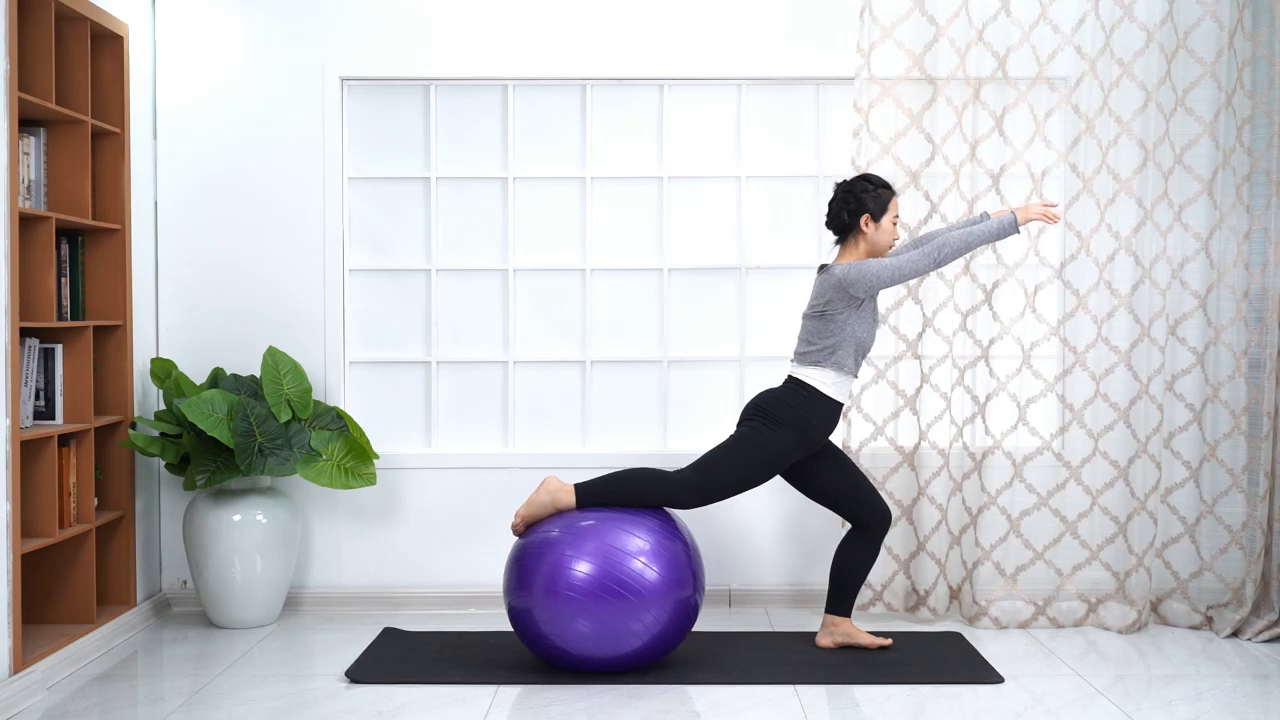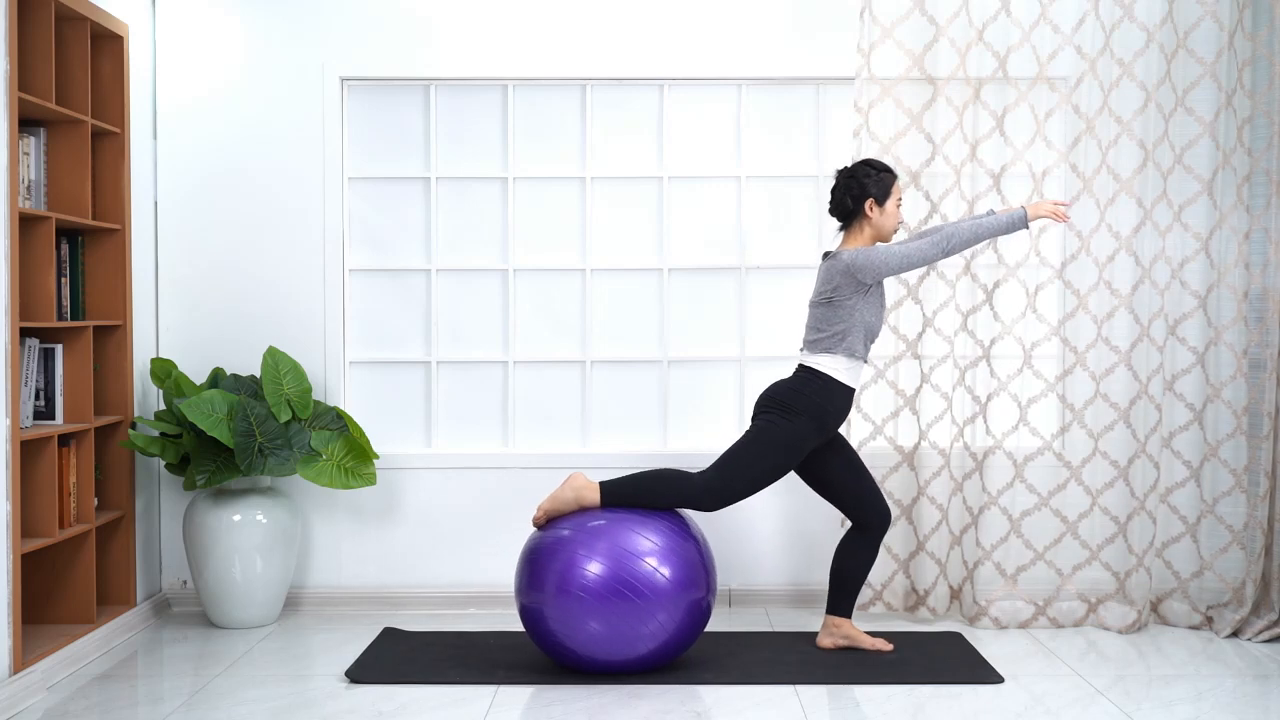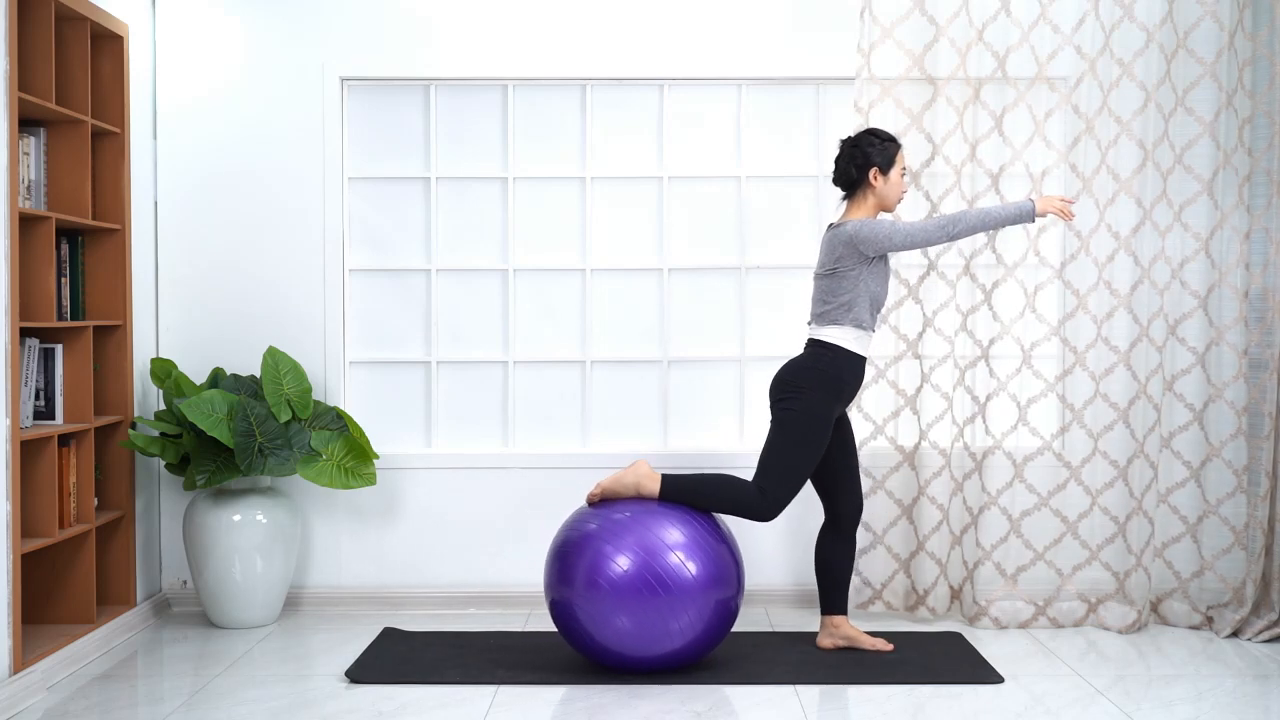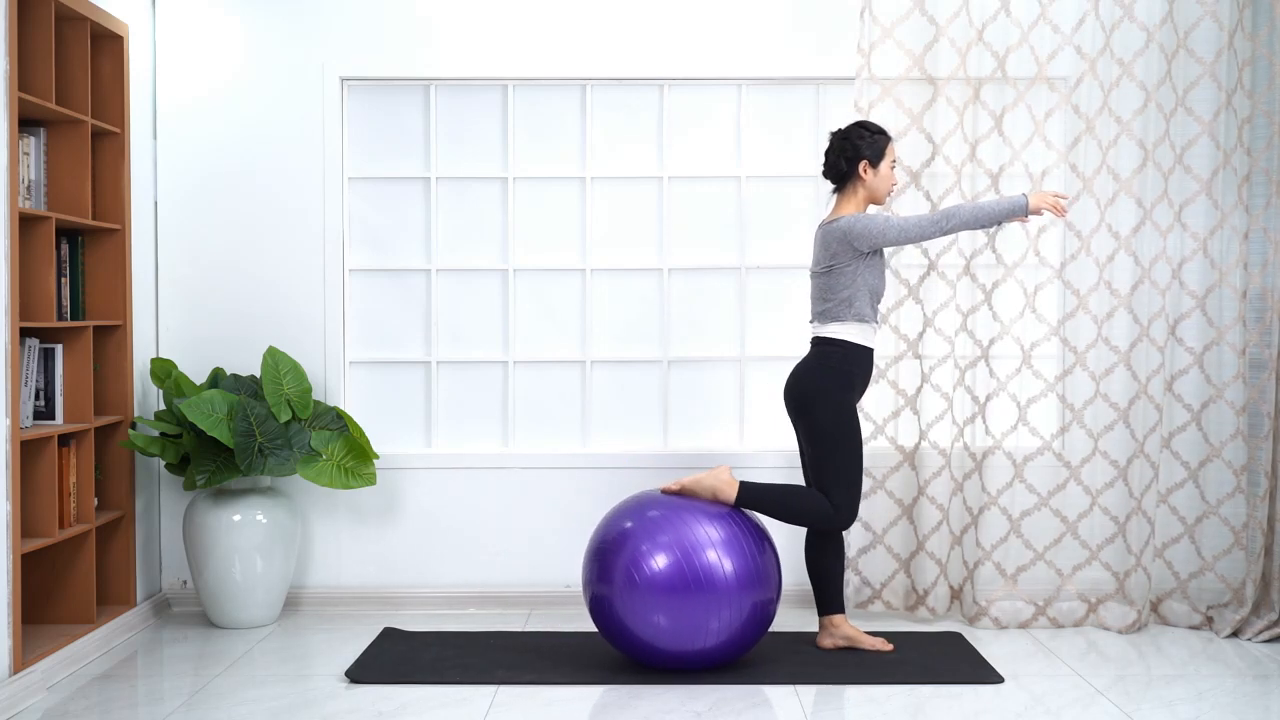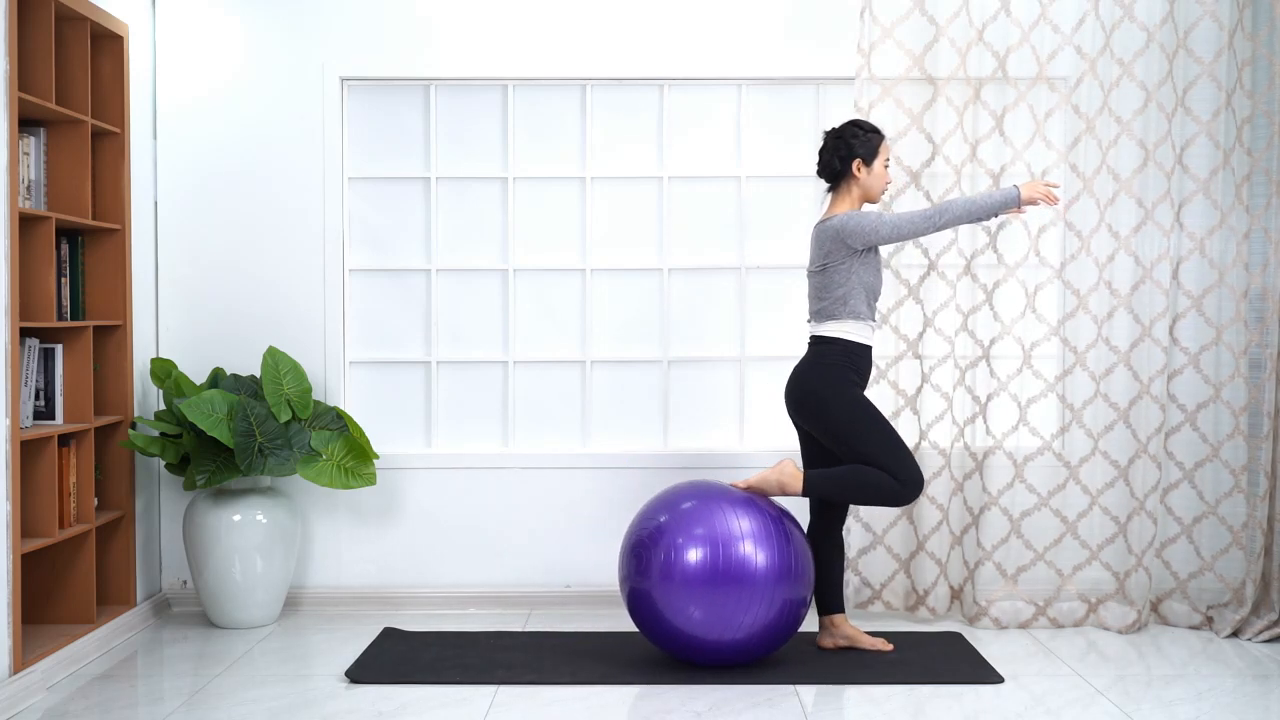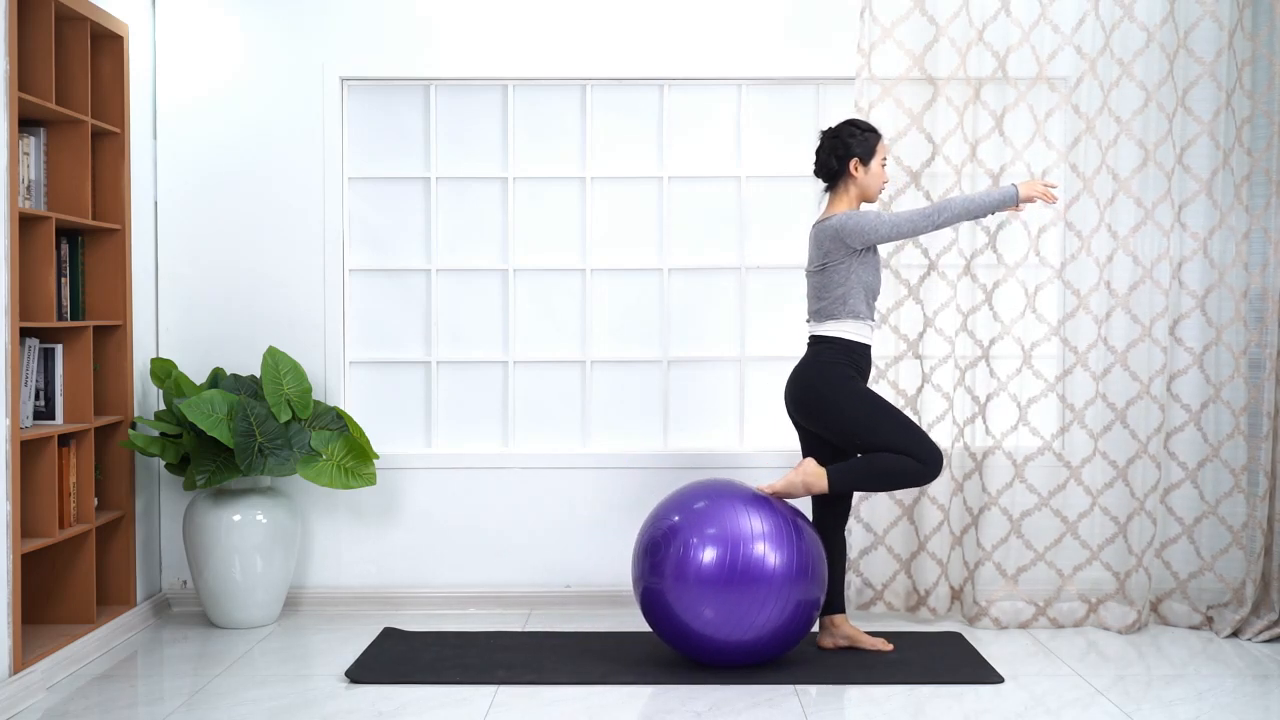
dt=0.7s
person 1, frame 1
left shoulder: (856, 272)
right shoulder: (847, 278)
left elbow: (927, 246)
right elbow: (936, 256)
left wrist: (996, 215)
right wrist: (1014, 221)
left hip: (801, 430)
right hip: (783, 422)
left knee: (873, 517)
right knee: (683, 488)
left ankle: (836, 624)
right ankle: (566, 495)
person 1, frame 2
left shoulder: (856, 261)
right shoulder: (854, 263)
left elbow: (932, 240)
right elbow: (940, 246)
left wrist: (1007, 214)
right wrist: (1022, 216)
left hip: (811, 417)
right hip: (798, 410)
left knee: (873, 516)
right knee: (709, 490)
left ankle: (836, 626)
right ankle: (588, 493)
person 1, frame 3
left shoulder: (858, 232)
right shoulder: (858, 233)
left elbow: (937, 229)
right elbow: (943, 230)
left wrist: (1020, 210)
right wrist: (1028, 209)
left hip: (822, 389)
right hip: (812, 386)
left knee: (845, 509)
right knee: (763, 499)
left ankle: (834, 625)
right ankle: (648, 482)
person 1, frame 4
left shoulder: (848, 227)
right shoulder: (852, 229)
left elbow: (925, 228)
right elbow: (937, 225)
left wrist: (1003, 211)
right wrist: (1020, 203)
left hip: (824, 382)
right hip: (827, 383)
left knee: (830, 513)
right knee: (835, 510)
left ankle: (833, 626)
right ankle: (727, 488)
person 1, frame 5
left shoulder: (845, 226)
right shoulder: (845, 227)
left elbow: (922, 222)
right elbow: (933, 219)
left wrist: (1000, 204)
right wrist: (1013, 194)
left hip: (824, 382)
right hip: (829, 382)
left knee: (830, 512)
right knee: (902, 483)
left ankle: (834, 625)
right ankle: (793, 480)
person 1, frame 6
left shoulder: (844, 225)
right shoulder: (843, 226)
left elbow: (922, 219)
right elbow: (930, 218)
left wrist: (999, 202)
right wrist: (1011, 193)
left hip: (824, 382)
right hip: (829, 380)
left knee: (832, 512)
right knee: (924, 461)
left ankle: (834, 625)
right ankle: (813, 477)
